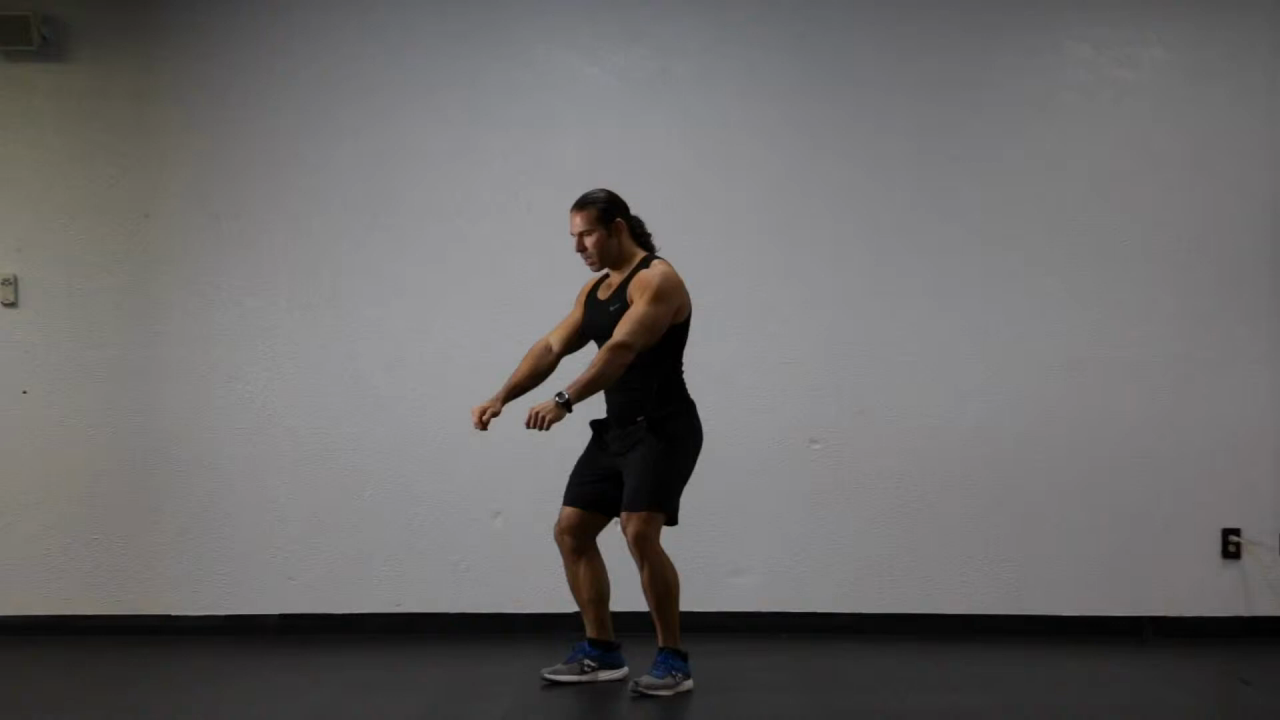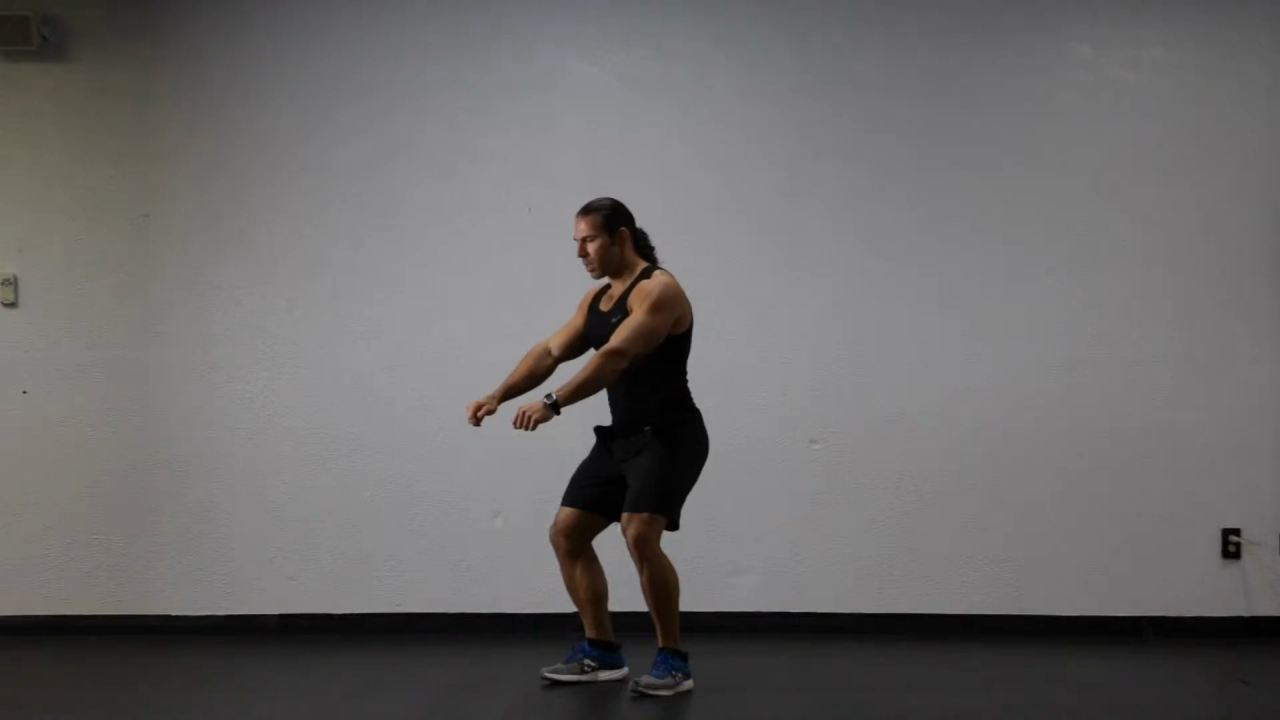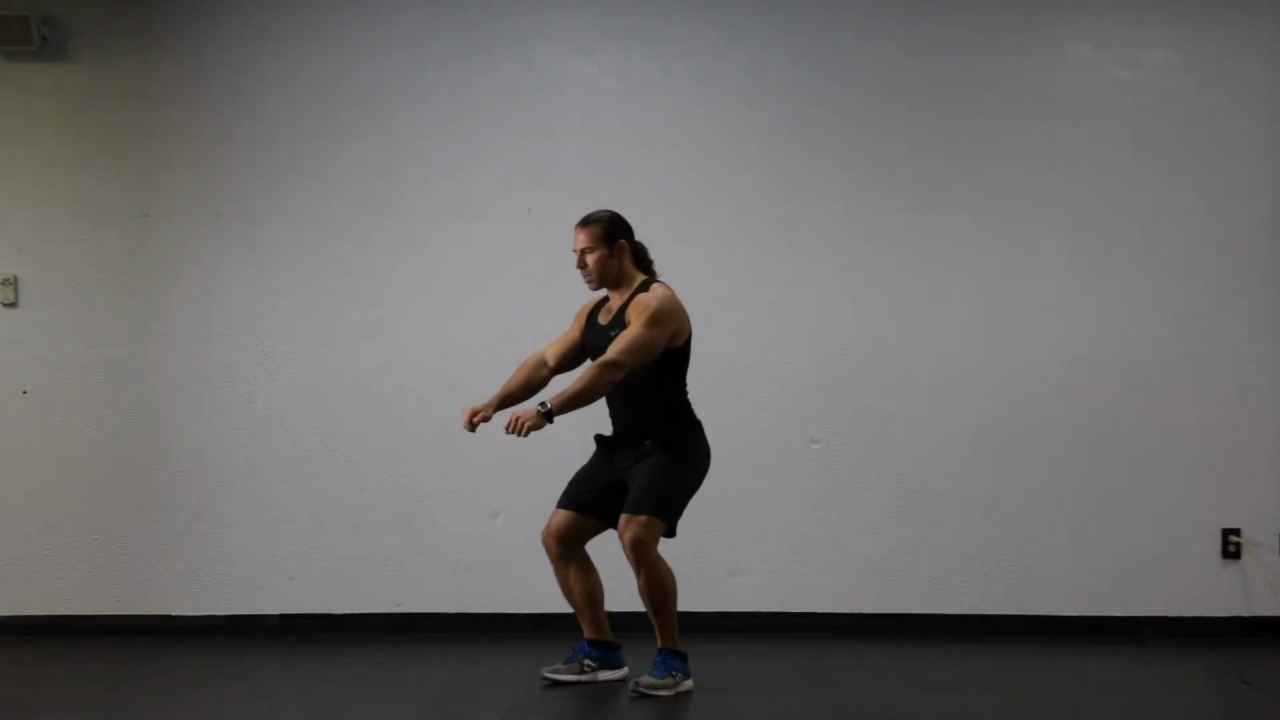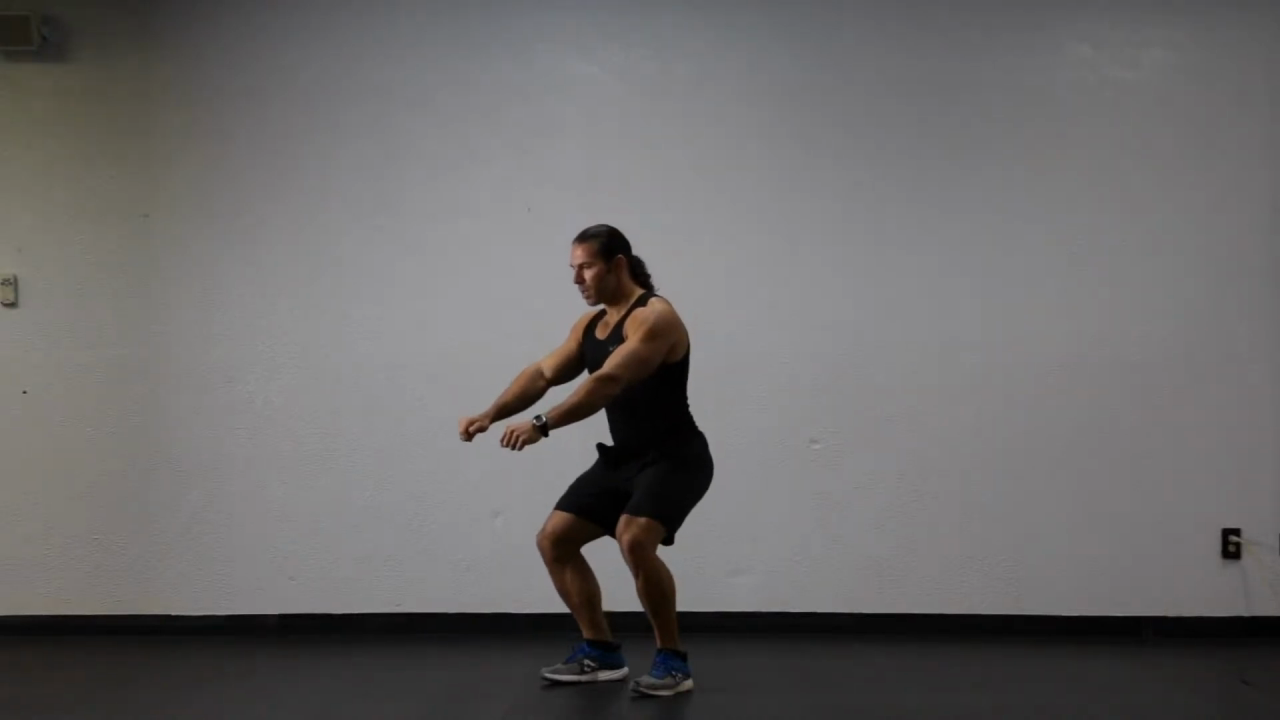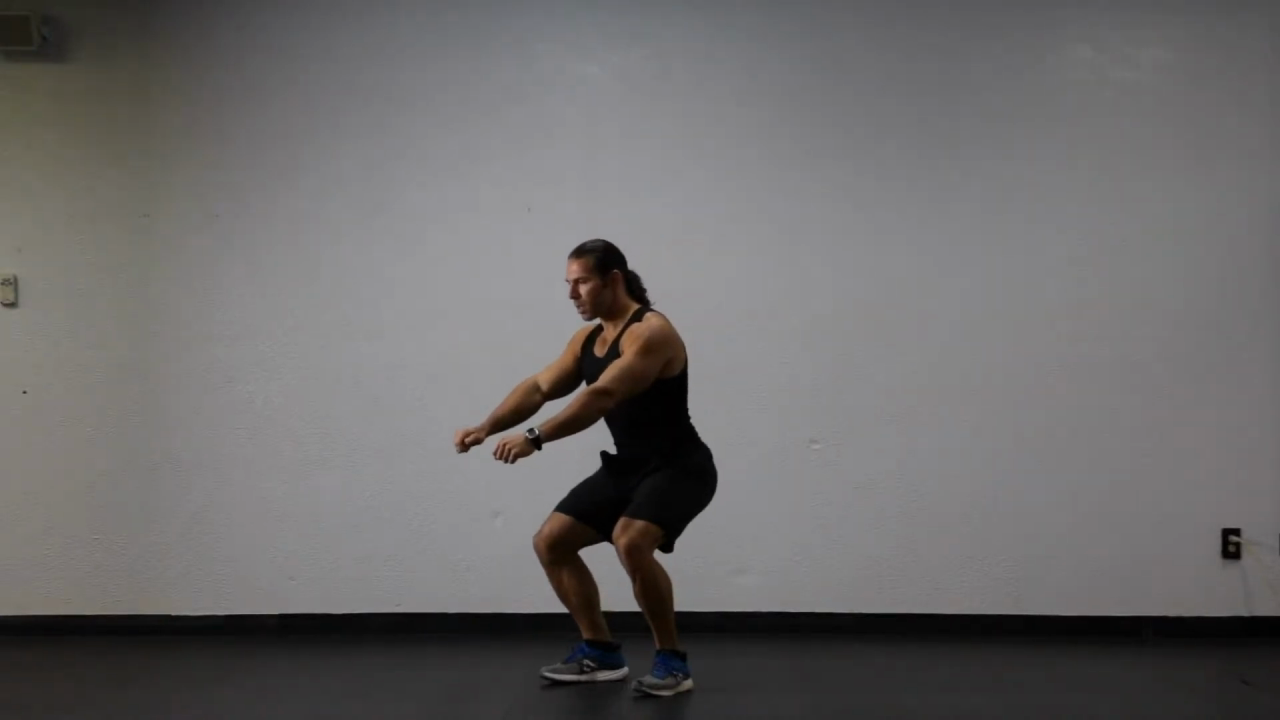
dt=1s
person 1, frame 1
left shoulder: (657, 279)
right shoulder: (594, 289)
left elbow: (621, 350)
right elbow: (551, 347)
left wrist: (564, 401)
right wrist: (501, 397)
left hip: (662, 429)
right hip: (614, 430)
left knee: (640, 534)
right knee: (570, 531)
left ankle: (673, 660)
right ankle: (601, 652)
person 1, frame 2
left shoulder: (659, 290)
right shoulder: (596, 299)
left elbow: (615, 357)
right elbow: (549, 351)
left wrist: (552, 403)
right wrist: (497, 396)
left hip: (669, 437)
right hip: (620, 437)
left knee: (640, 535)
right knee: (566, 533)
left ankle: (673, 660)
right ankle: (601, 651)
person 1, frame 3
left shoulder: (657, 303)
right shoulder: (593, 311)
left elbow: (611, 368)
right elbow: (546, 362)
left wrist: (546, 411)
right wrist: (493, 403)
left hip: (671, 447)
right hip: (621, 446)
left knee: (636, 538)
right knee: (559, 537)
left ankle: (673, 660)
right ankle: (601, 652)
person 1, frame 4
left shoulder: (655, 318)
right shoulder: (591, 324)
left elbow: (607, 382)
right elbow: (542, 373)
left wrist: (542, 425)
right wrist: (490, 414)
left hip: (674, 458)
right hip: (622, 458)
left knee: (635, 540)
right knee: (553, 539)
left ankle: (672, 660)
right ankle: (601, 652)
person 1, frame 5
left shoulder: (652, 333)
right shoulder: (587, 339)
left elbow: (601, 397)
right elbow: (538, 386)
left wrist: (534, 438)
right wrist: (486, 427)
left hip: (679, 468)
right hip: (626, 466)
left knee: (630, 542)
right knee: (550, 542)
left ankle: (671, 661)
right ankle: (600, 652)
